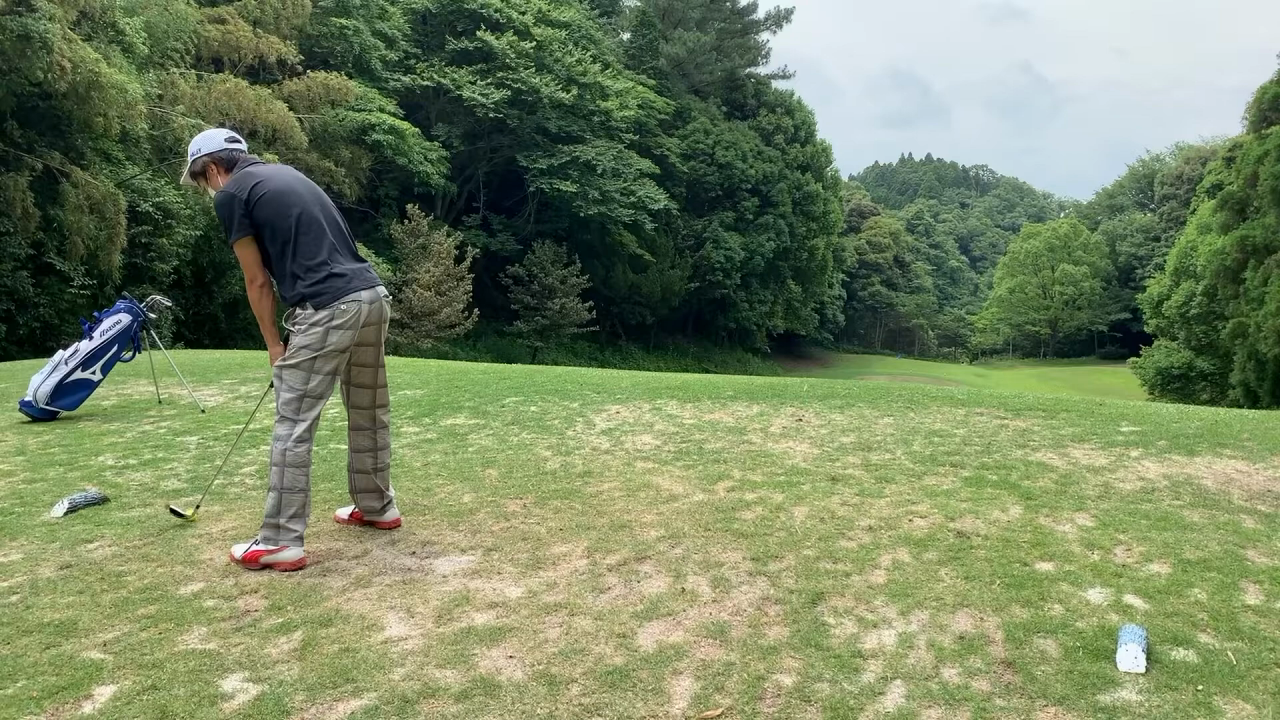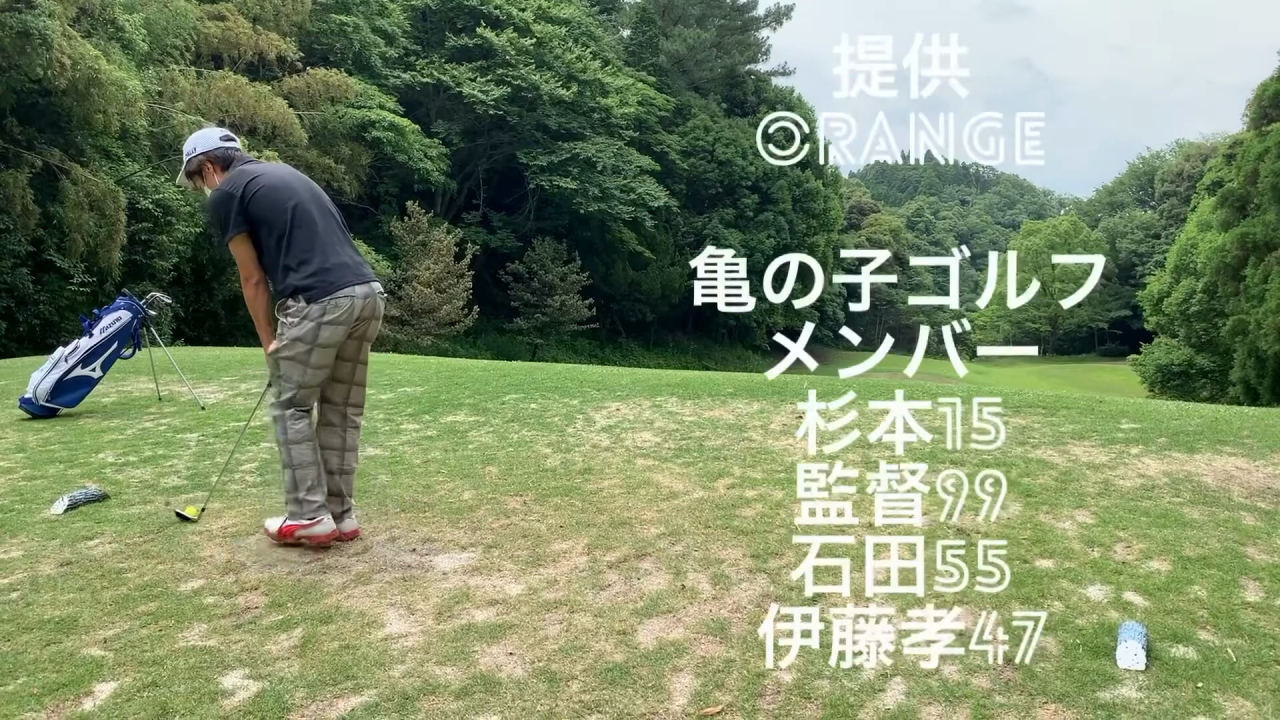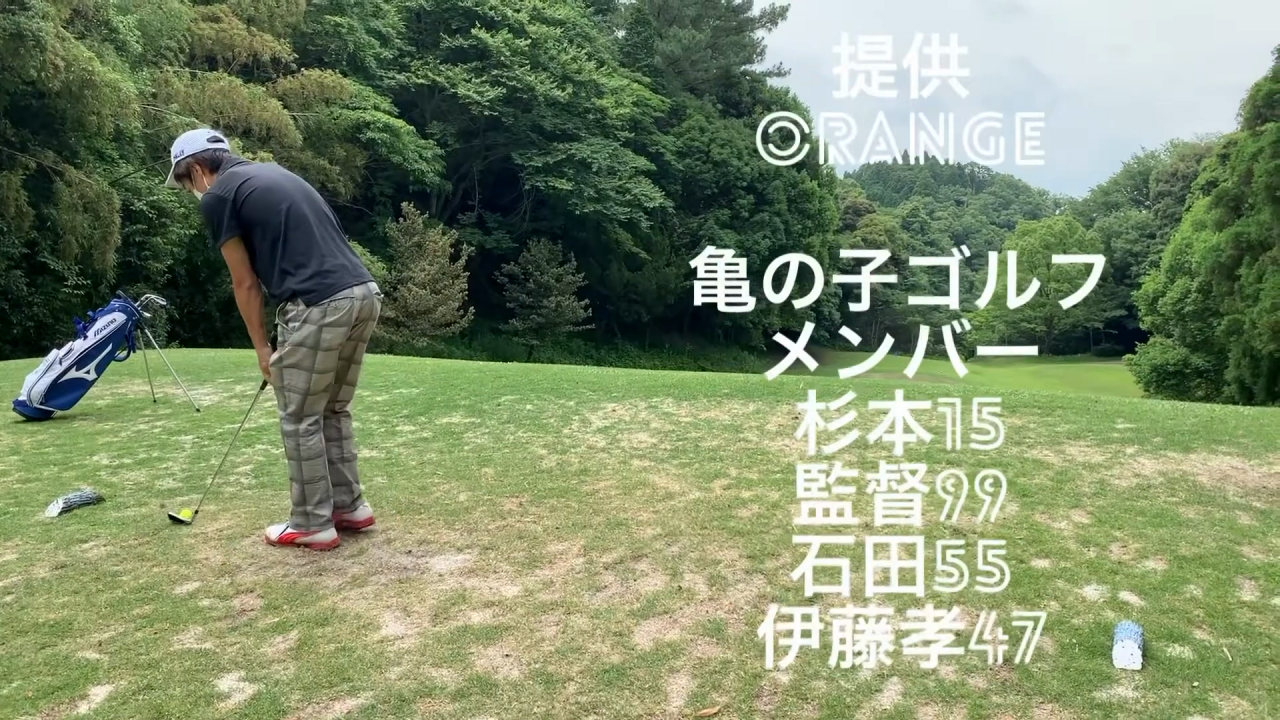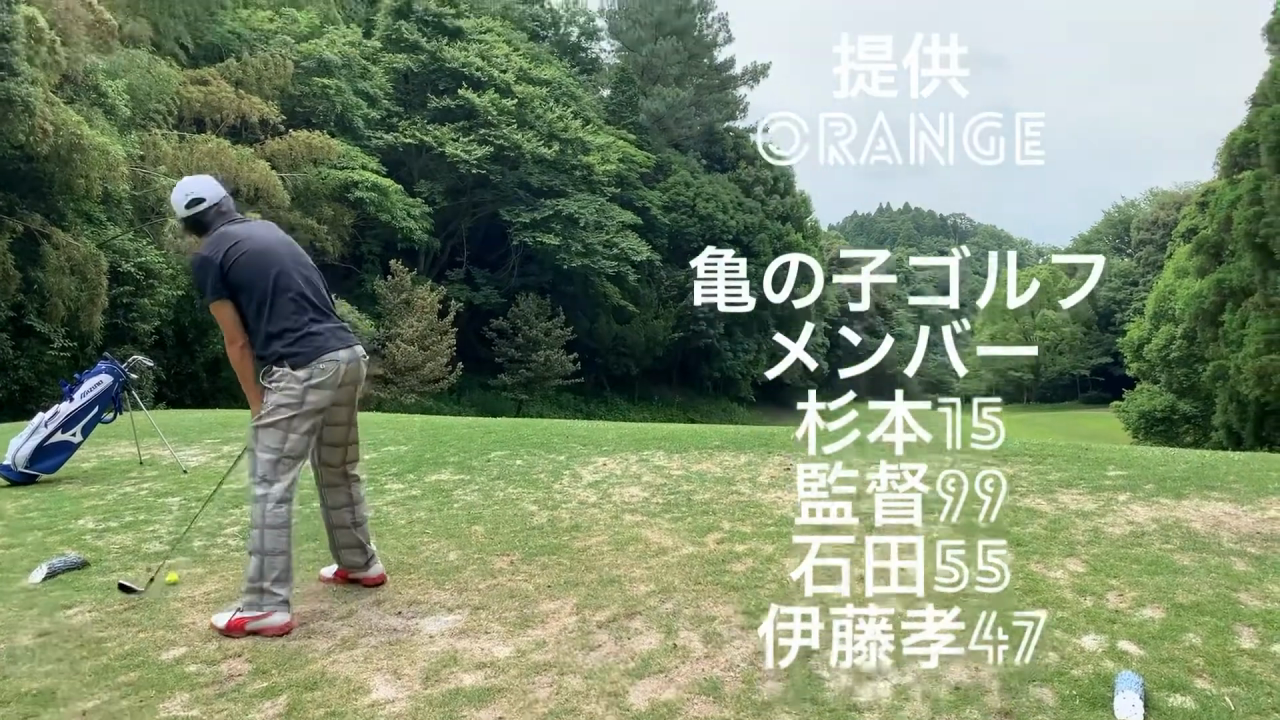
dt=0.7s
person 1, frame 1
left shoulder: (231, 196)
right shoulder: (287, 175)
left elbow: (258, 282)
left wrist: (274, 344)
right wrist: (284, 342)
left hip: (327, 310)
right hip: (372, 296)
left knee: (293, 426)
right knee: (369, 413)
left ankle: (281, 540)
right ankle: (377, 506)
person 1, frame 2
left shoulder: (226, 194)
right shoulder: (283, 173)
left elbow: (254, 279)
left wrist: (268, 341)
right wrist: (279, 337)
left hip: (319, 303)
right hip: (368, 293)
left knee: (292, 409)
right knee: (342, 413)
left ankle: (309, 515)
right ankle: (339, 514)
person 1, frame 3
left shoulder: (217, 197)
right shoulder: (273, 173)
left elbow: (246, 284)
left wrist: (262, 347)
right wrist: (276, 338)
left hip: (318, 306)
right hip: (364, 292)
left knee: (300, 419)
right knee: (334, 409)
left ankle: (313, 523)
right ankle: (349, 504)
person 1, frame 4
left shoulder: (207, 257)
right shoulder: (267, 230)
left elbow: (238, 342)
left wrist: (256, 403)
right wrist: (266, 397)
left hip: (304, 370)
right hip: (349, 355)
left knee: (271, 487)
right knee: (339, 471)
left ankle: (266, 606)
right ankle: (360, 563)
